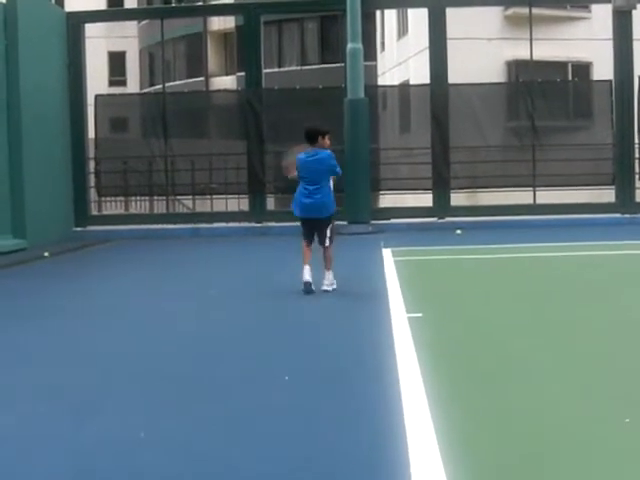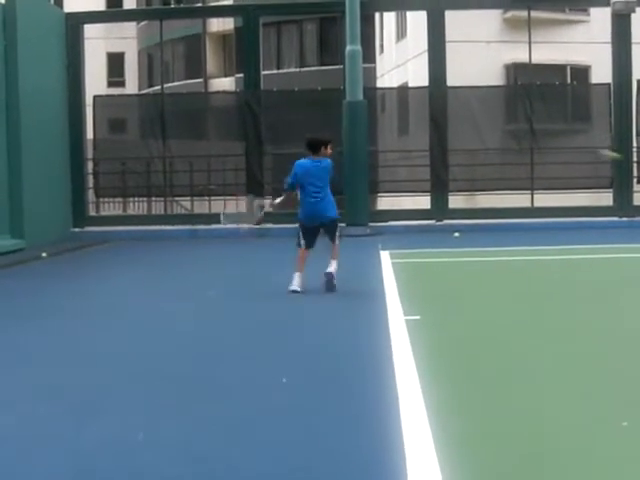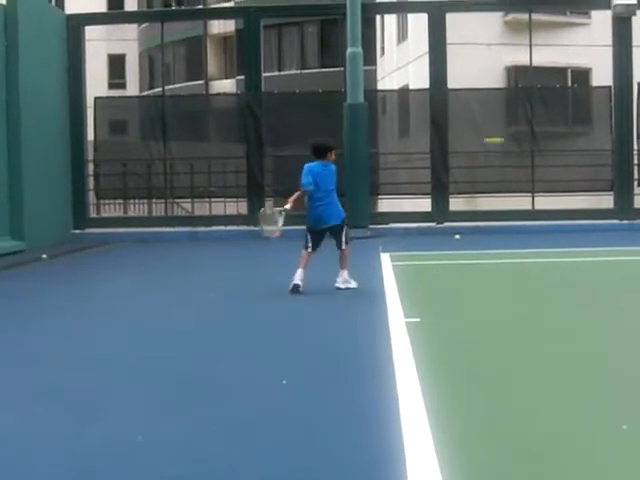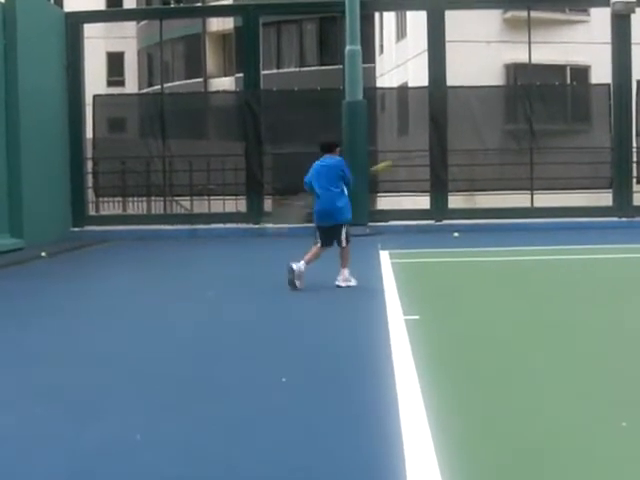
dt=0.2s
person 1, frame 1
left shoulder: (300, 158)
right shoulder: (327, 155)
right elbow: (336, 174)
left hip: (303, 205)
right hip: (324, 206)
left knee: (307, 242)
right knee: (327, 243)
left ankle: (307, 275)
right ankle: (328, 280)
person 1, frame 2
left shoulder: (299, 165)
right shoulder: (328, 164)
left elbow: (289, 187)
left wrist: (298, 188)
left hip: (307, 213)
right hip: (327, 211)
left knee: (304, 246)
right knee: (334, 241)
left ankle: (297, 281)
right ankle: (331, 269)
person 1, frame 3
left shoulder: (308, 168)
right shoulder: (332, 169)
left elbow: (307, 188)
left wrist: (293, 199)
right wrist: (297, 196)
left hip: (315, 217)
right hip: (335, 214)
left knee: (308, 249)
right knee: (344, 246)
left ankle: (298, 278)
right ankle: (343, 279)
person 1, frame 4
left shoulder: (316, 166)
right shoulder: (339, 162)
left elbow: (308, 186)
right elbow: (348, 182)
left hip: (321, 212)
right hip: (338, 210)
left knee: (322, 245)
right knee: (344, 243)
left ankle: (299, 266)
right ankle: (344, 277)
